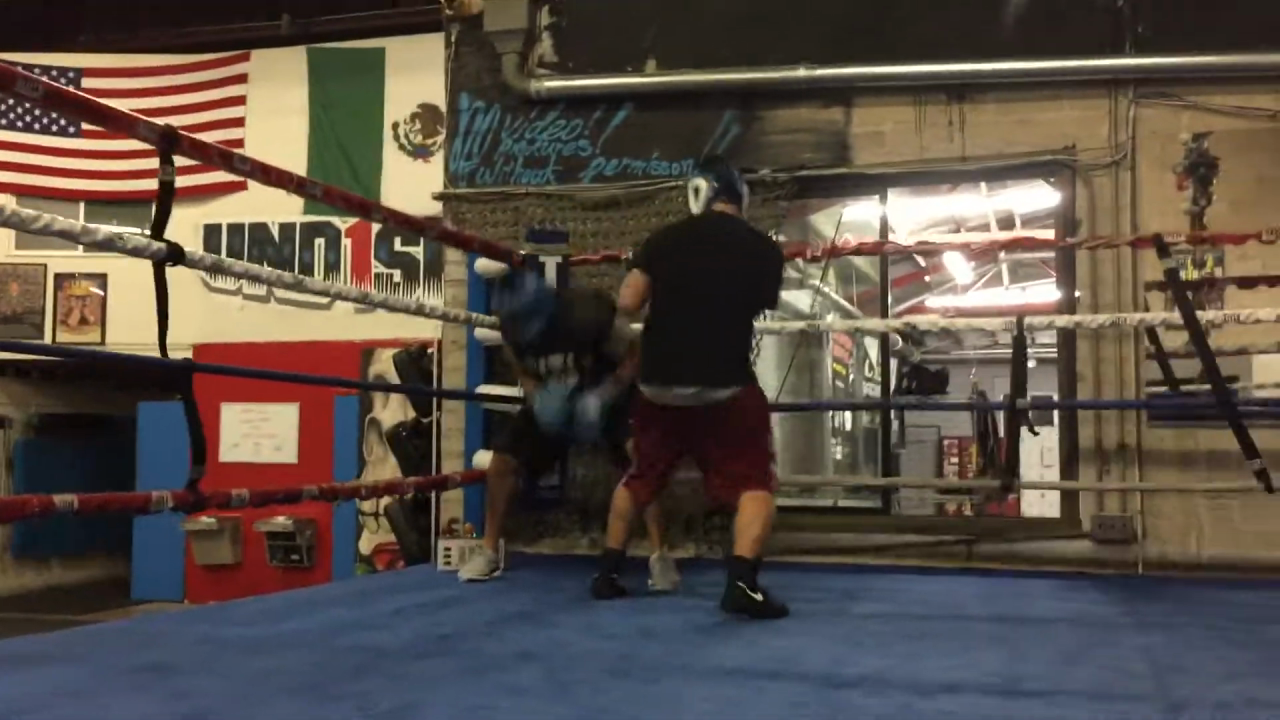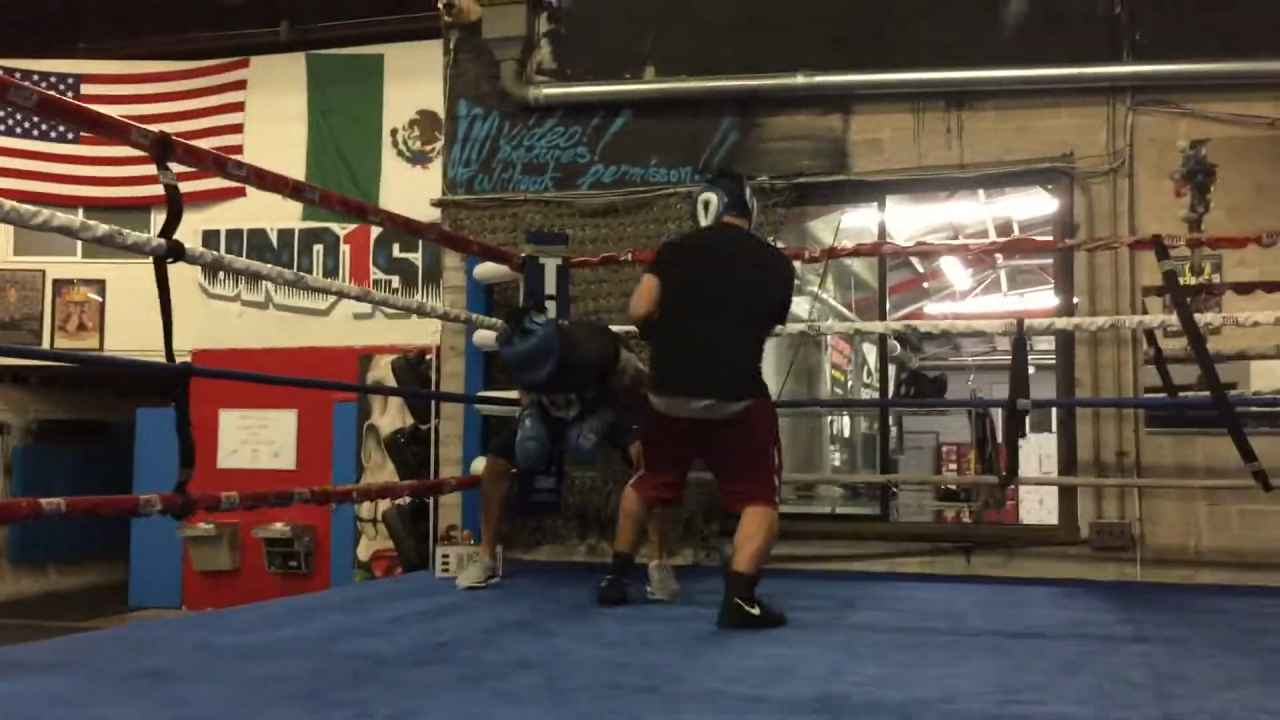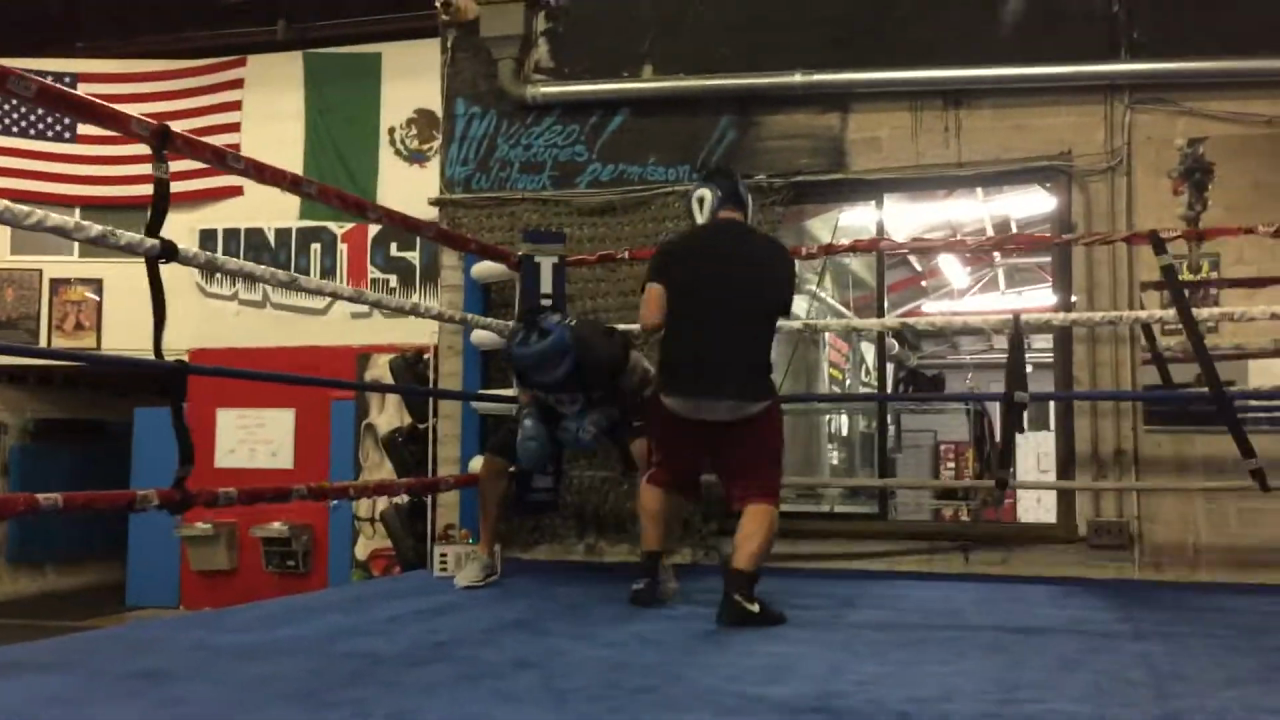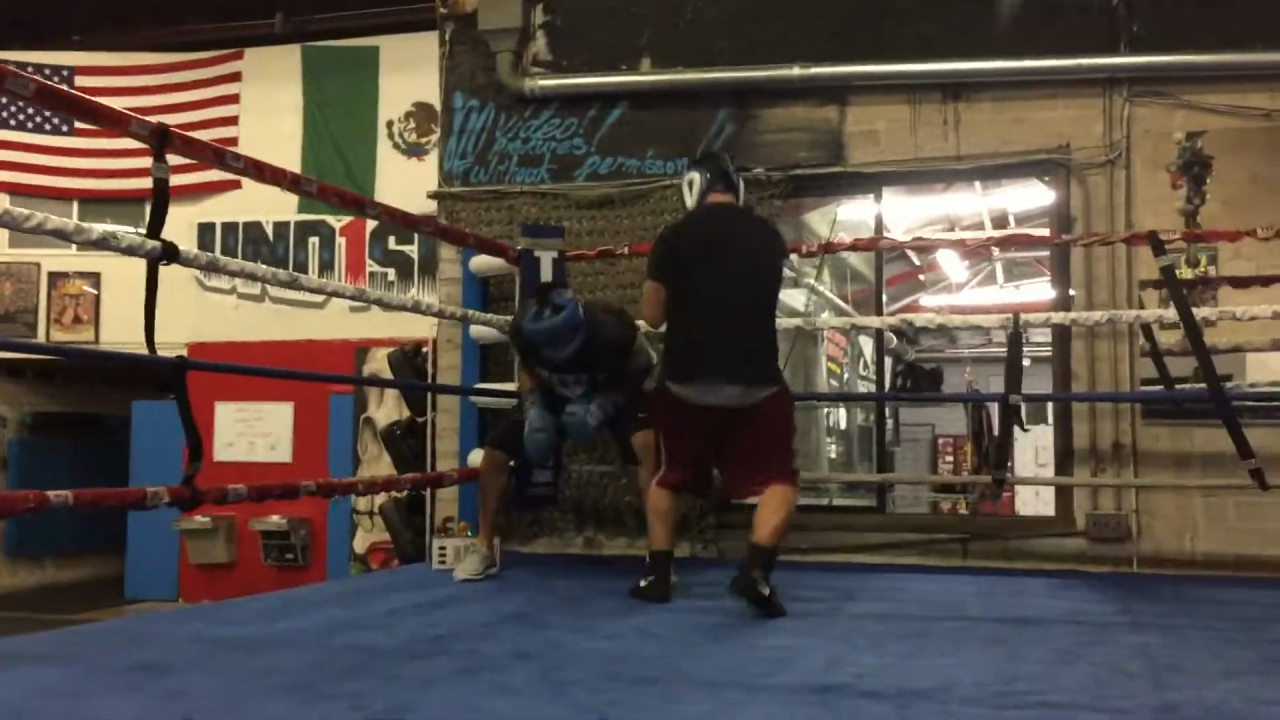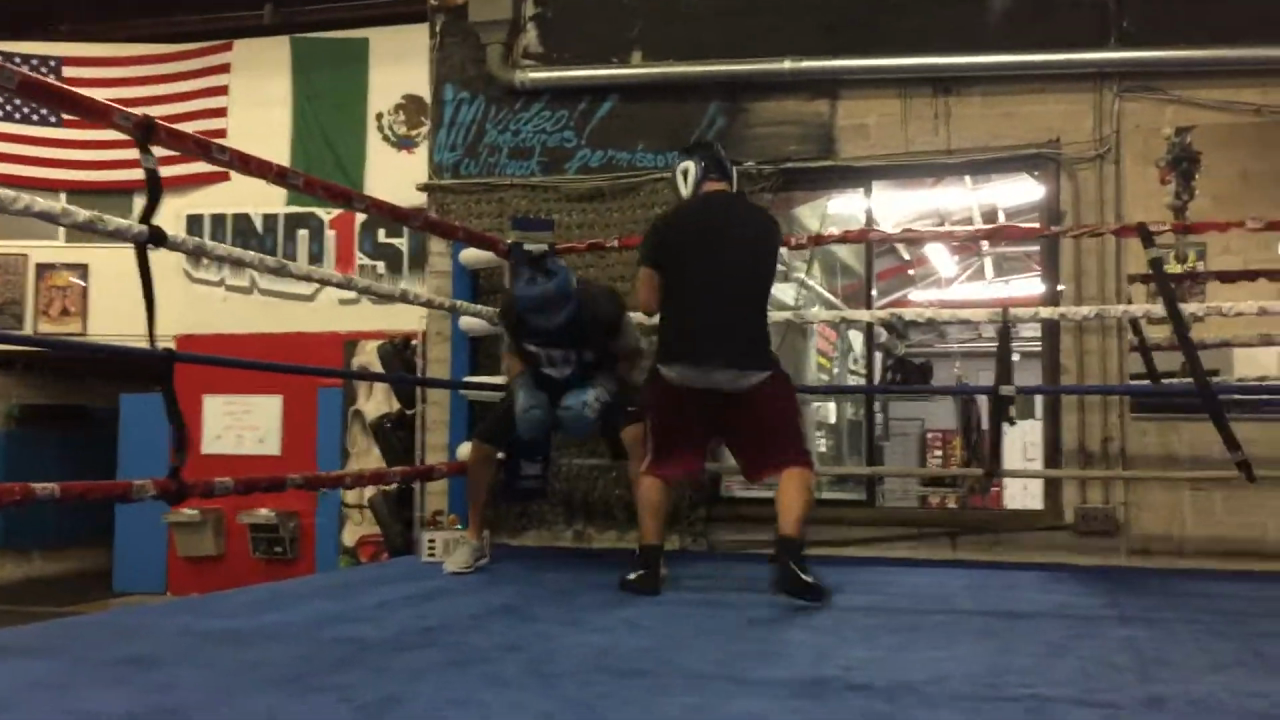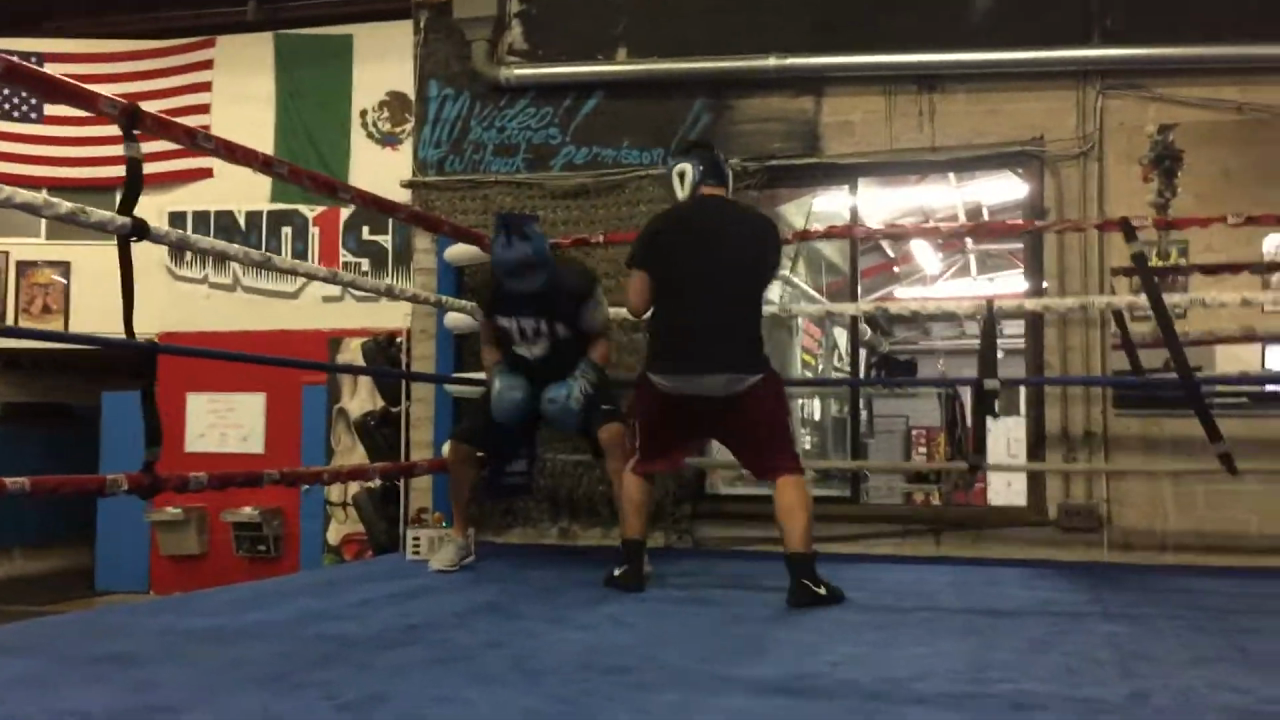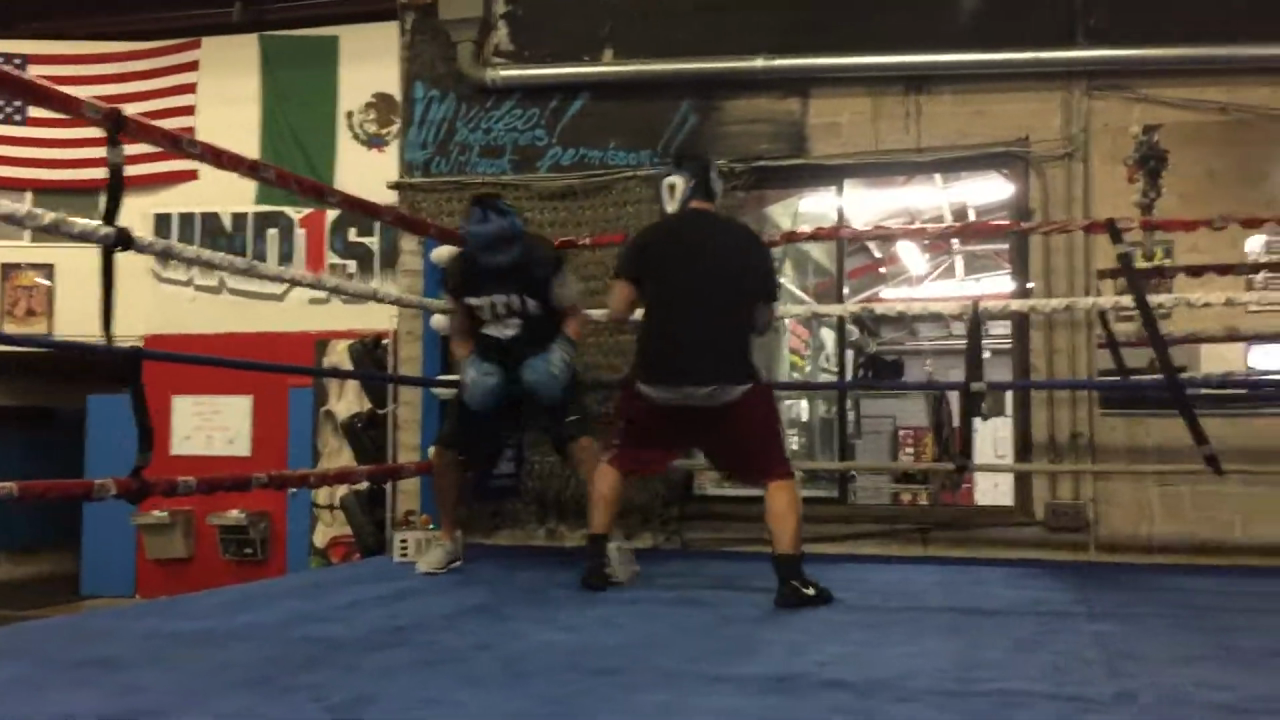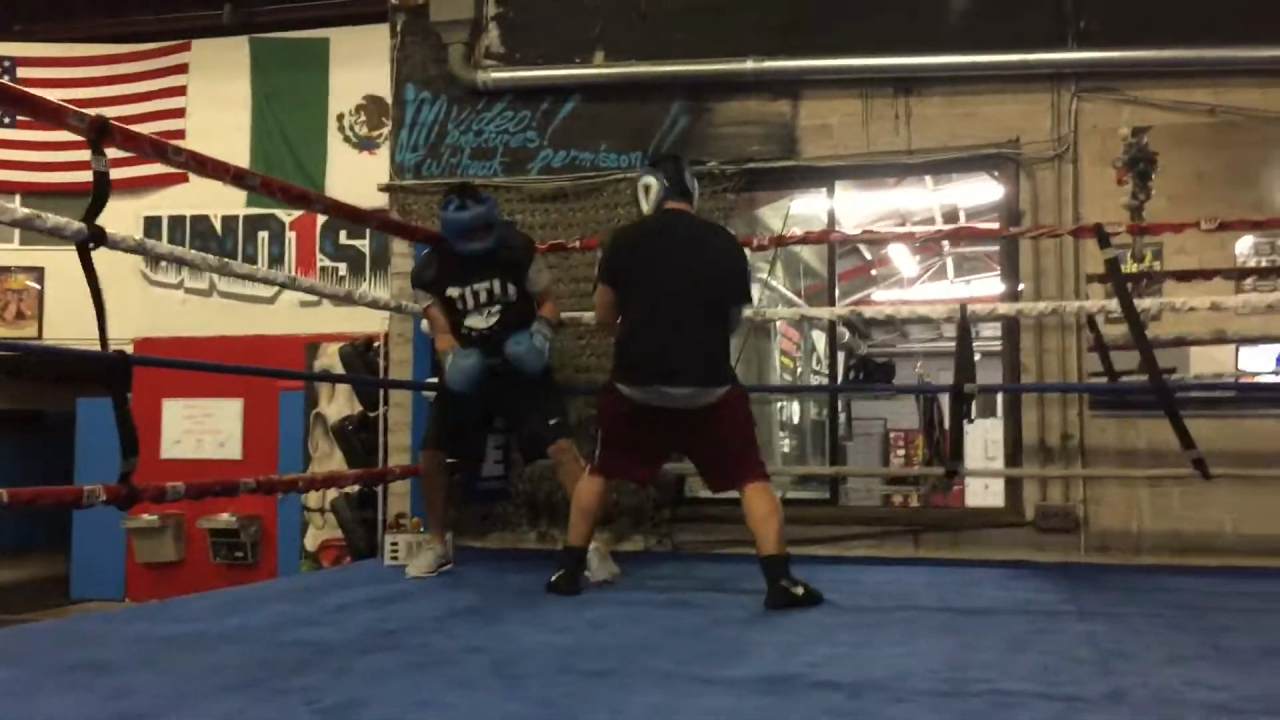
dt=0.1s
person 1, frame 1
left shoulder: (666, 239)
right shoulder: (764, 249)
left elbow: (628, 303)
left hip: (659, 384)
right hip: (727, 387)
left knee: (639, 481)
right knee: (755, 486)
left ankle: (607, 572)
right ankle: (742, 581)
person 1, frame 2
left shoulder: (677, 249)
right shoulder: (777, 263)
left elbow: (640, 309)
left hip: (670, 394)
right hip: (737, 397)
left knee: (646, 484)
right knee: (758, 499)
left ankle: (617, 576)
right ankle: (739, 595)
person 1, frame 3
left shoulder: (677, 249)
right shoulder: (777, 256)
left elbow: (649, 320)
left hip: (680, 393)
right hip: (748, 397)
left knee: (659, 479)
right knee: (759, 498)
left ankle: (649, 577)
right ankle: (739, 592)
person 1, frame 4
left shoulder: (676, 237)
right shoulder: (770, 237)
left elbow: (653, 315)
left hip: (686, 382)
right hip: (755, 383)
left knee: (670, 476)
right knee: (777, 480)
left ankle: (658, 575)
right ankle: (755, 566)
person 1, frame 5
left shoulder: (669, 225)
right shoulder: (765, 224)
left elbow: (647, 303)
left hip: (680, 368)
right hip: (749, 369)
left knee: (658, 465)
right knee: (792, 461)
left ankle: (647, 566)
right ankle: (789, 559)
person 1, frame 6
left shoulder: (661, 227)
right shoulder: (760, 226)
left elbow: (636, 304)
left hip: (669, 373)
right hip: (742, 374)
left knee: (641, 466)
right knee: (785, 469)
left ankle: (629, 564)
right ankle: (804, 575)
person 1, frame 7
left shoulder: (650, 239)
right shoulder: (749, 242)
left elbow: (617, 310)
right elbow: (762, 321)
left hip: (657, 382)
right hip: (730, 384)
left knee: (616, 463)
right knee: (776, 474)
left ankle: (596, 561)
right ankle: (792, 577)
person 1, frame 8
left shoulder: (627, 240)
right shoulder: (725, 244)
left elbow: (604, 317)
right elbow: (733, 319)
left hip: (636, 385)
right hip: (708, 385)
left knee: (599, 470)
right knee: (751, 478)
left ankle: (569, 569)
right ankle: (781, 580)
person 2, frame 1
left shoulder: (592, 314)
right shoulder: (514, 328)
left elbow: (630, 359)
right elbow: (525, 374)
left wrist: (601, 396)
right wrist: (539, 397)
left hip: (605, 395)
right hip: (553, 402)
right knee: (504, 456)
left ankle: (659, 554)
right ankle: (489, 552)
person 2, frame 2
left shoulder: (597, 350)
right shoulder: (519, 356)
left elbow: (638, 386)
right elbow: (528, 390)
left wrist: (601, 422)
right wrist: (530, 418)
left hip: (612, 405)
right hip: (553, 413)
left knee: (644, 453)
right knee: (497, 462)
left ankle: (659, 564)
right ankle: (486, 558)
person 2, frame 3
left shoulder: (606, 349)
right shoulder: (528, 356)
left elbow: (645, 383)
right elbow: (528, 387)
left wrist: (600, 417)
right wrist: (528, 418)
left hip: (615, 401)
right hip: (555, 409)
left knee: (644, 451)
right knee: (494, 460)
right ankle: (484, 556)
person 2, frame 4
left shoulder: (614, 330)
right shoulder: (524, 334)
left elbow: (645, 371)
right elbow: (527, 370)
left wrist: (602, 401)
right wrist: (534, 408)
left hip: (613, 395)
right hip: (554, 398)
left knee: (645, 445)
right knee: (494, 455)
right ankle: (484, 550)
person 2, frame 5
left shoulder: (603, 307)
right shoulder: (514, 310)
left elbow: (630, 358)
right elbow: (514, 354)
left wrist: (599, 393)
right wrist: (522, 390)
left hip: (602, 381)
right hip: (542, 383)
left knee: (636, 437)
right knee: (482, 447)
right ankle: (474, 540)
person 2, frame 6
left shoulder: (576, 282)
right shoulder: (491, 289)
left elbow: (600, 340)
right elbow: (491, 342)
left wrist: (581, 383)
right wrist: (499, 380)
left hip: (569, 376)
right hip: (516, 379)
left knee: (613, 437)
right knee: (462, 447)
right ankle: (460, 539)
person 2, frame 7
left shoulder: (544, 260)
right shoulder: (459, 274)
left elbow: (572, 316)
right elbow: (460, 335)
left wrist: (560, 355)
right wrist: (471, 369)
left hip: (542, 369)
right hip: (491, 374)
left knee: (582, 444)
right knee: (445, 454)
left ankle: (610, 542)
right ankle: (448, 542)
person 2, frame 8
left shoulder: (519, 249)
right shoulder: (430, 271)
left elbow: (546, 302)
right elbow: (441, 332)
left wrist: (540, 335)
right wrist: (454, 362)
left hip: (521, 366)
right hip: (469, 372)
left knee: (561, 447)
right knee: (432, 458)
left ankle: (591, 545)
right ankle: (439, 545)
